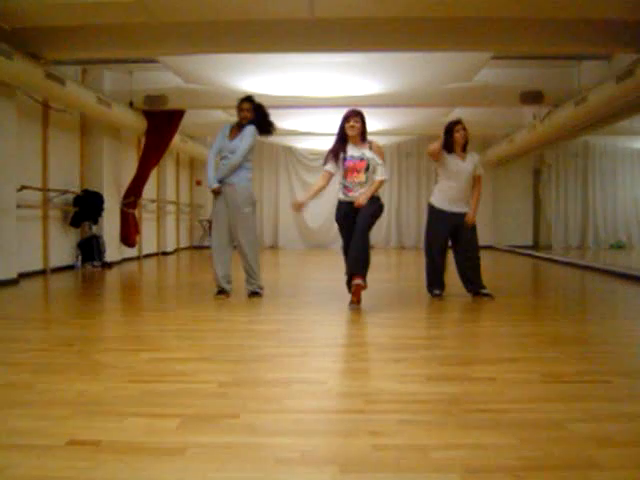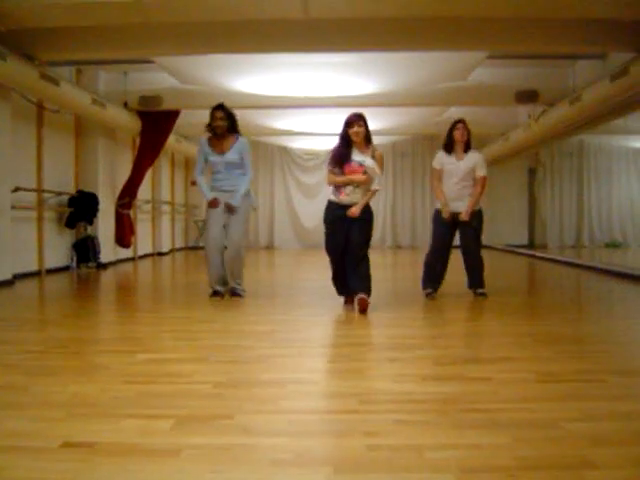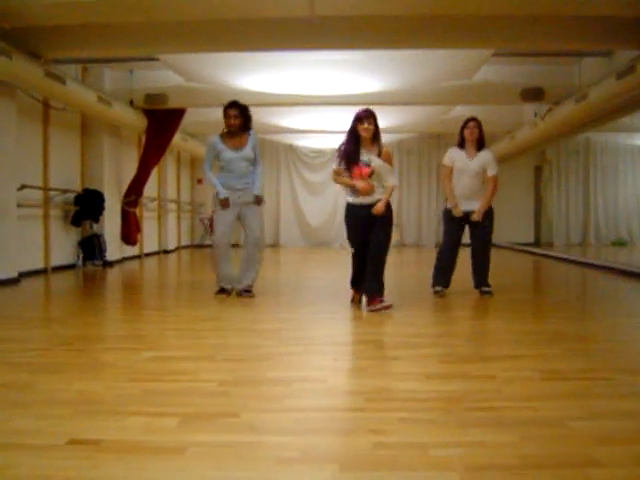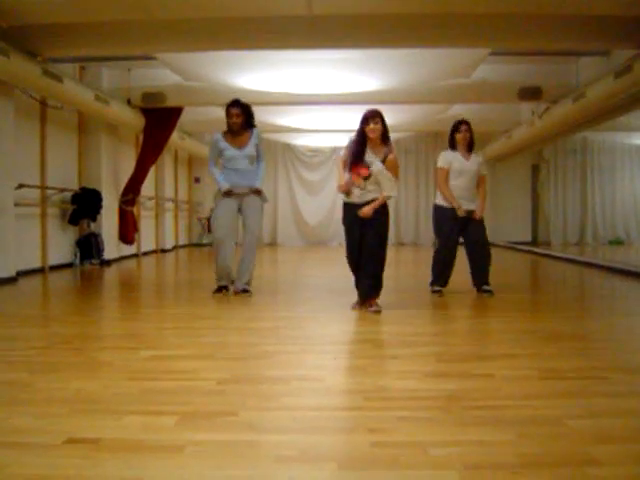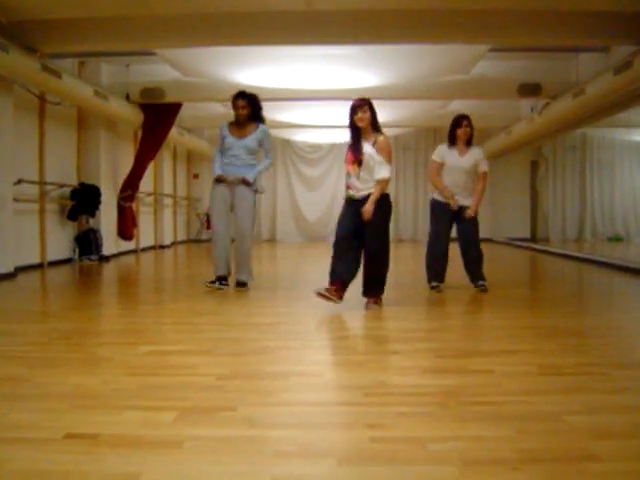
dt=0.4s
person 1, frame 1
left shoulder: (373, 147)
right shoulder: (338, 150)
left elbow: (381, 176)
right elbow: (325, 178)
left wrist: (367, 195)
right wrist: (305, 198)
left hip: (369, 201)
right hip: (345, 204)
left knee: (360, 233)
right knee: (350, 246)
left ankle: (358, 278)
right ankle: (355, 292)
person 1, frame 2
left shoulder: (375, 154)
right shoulder: (339, 152)
left elbow: (376, 185)
right elbow: (331, 179)
left wrist: (360, 206)
right wrist: (353, 178)
left hip: (360, 209)
right hip: (335, 209)
left knee: (358, 252)
right knee: (336, 252)
left ankle: (361, 293)
right ankle: (347, 293)
person 1, frame 3
left shoulder: (383, 152)
right shoulder: (347, 149)
left elbow: (391, 181)
right elbow: (336, 176)
left wrist: (383, 202)
right wrist: (356, 184)
left hip: (378, 208)
right hip: (355, 209)
left knee: (377, 251)
right knee: (359, 251)
left ankle: (374, 296)
right ankle: (357, 289)
person 1, frame 4
left shoulder: (389, 157)
right shoulder: (354, 146)
left elbow: (389, 192)
right elbow: (343, 162)
left wrist: (371, 208)
right wrist: (342, 179)
left hip: (375, 209)
right hip: (351, 207)
left knee: (373, 252)
right knee: (355, 253)
left ankle: (371, 296)
right ankle: (363, 293)
person 1, frame 5
left shoulder: (380, 141)
right shoulder: (355, 140)
left elbow: (384, 176)
left wrist: (372, 203)
left hip: (374, 202)
right hip: (352, 201)
left knee: (374, 249)
right knee: (343, 241)
left ankle: (374, 294)
right ankle: (336, 287)
person 2, frame 1
left shoulder: (251, 130)
right shoulder: (226, 129)
left elbow: (237, 158)
right elbow: (212, 155)
left wrist: (217, 178)
right wrist: (212, 182)
left hip: (239, 188)
right hip: (223, 187)
left knee: (245, 237)
right knee: (220, 237)
left ankle: (254, 285)
right ankle: (223, 285)
person 2, frame 2
left shoulder: (241, 142)
right shoulder: (205, 143)
left elbow: (249, 172)
right elbow: (199, 173)
left wrist: (237, 199)
right wrist: (209, 195)
left hip: (238, 197)
right hip: (217, 197)
left knee: (236, 241)
right knee: (213, 240)
left ankle: (235, 285)
right ankle: (218, 286)
person 2, frame 3
left shoulder: (252, 137)
right shoulder: (215, 141)
right elbow: (208, 169)
left wrist: (258, 189)
right wrist: (221, 192)
left hip: (250, 195)
right hip: (227, 196)
left knee: (255, 237)
right knee: (220, 238)
left ankle: (245, 284)
right ankle: (225, 283)
person 2, frame 4
left shoulder: (255, 135)
right shoulder: (218, 139)
left elbow: (261, 161)
right elbow: (212, 164)
left wrist: (258, 183)
right wrist: (221, 184)
left hip: (251, 192)
right hip: (228, 192)
left knee: (253, 235)
right knee: (222, 234)
left ankle: (242, 283)
right ankle: (224, 281)
person 2, frame 5
left shoulder: (261, 130)
right shoulder: (225, 128)
left elbow: (268, 158)
left wrist: (252, 175)
right wrist: (216, 171)
left hip: (245, 183)
right hip: (223, 181)
left knee: (244, 228)
right knee: (219, 227)
left ankle: (242, 277)
right ankle: (222, 275)
person 3, frame 1
left shoulder: (474, 158)
right shoulder: (443, 155)
left elbow: (477, 186)
right elbow: (431, 151)
left wrist: (473, 211)
right wrist: (443, 139)
left hip: (464, 212)
right hip: (439, 210)
left knee: (469, 251)
right knee: (436, 249)
left ankle: (477, 287)
right ankle: (436, 287)
person 3, frame 2
left shoulder: (476, 157)
right shoulder: (442, 156)
left elbow: (480, 186)
right elbow: (436, 182)
left wrist: (468, 210)
right wrist: (444, 205)
left hip: (470, 211)
right hip: (444, 211)
left knee: (471, 250)
right knee: (438, 249)
left ankle: (477, 286)
right ankle: (430, 285)
person 3, frame 3
left shoulder: (487, 156)
right shoulder: (453, 153)
left elbow: (492, 185)
right elbow: (445, 180)
left wrist: (481, 210)
right wrist: (454, 205)
left hip: (479, 209)
right hip: (454, 209)
left knee: (481, 248)
right knee: (449, 246)
left ankle: (483, 284)
right ankle: (439, 283)
person 3, frame 4
left shoulder: (478, 159)
right shoulder: (446, 155)
left elbow: (481, 186)
right elbow: (441, 184)
left wrist: (480, 208)
right wrist: (457, 206)
left hip: (471, 210)
right hip: (447, 209)
left knee: (481, 247)
right knee: (447, 247)
left ankle: (482, 283)
right ankle: (437, 283)
person 3, frame 5
left shoulder: (477, 153)
right shoulder: (443, 150)
left elbow: (482, 181)
right elbow: (432, 175)
left wrist: (473, 206)
right wrist: (449, 197)
left hip: (468, 205)
right hip: (442, 203)
left knee: (471, 242)
right knee: (438, 242)
left ankle: (478, 279)
right ankle: (435, 279)
